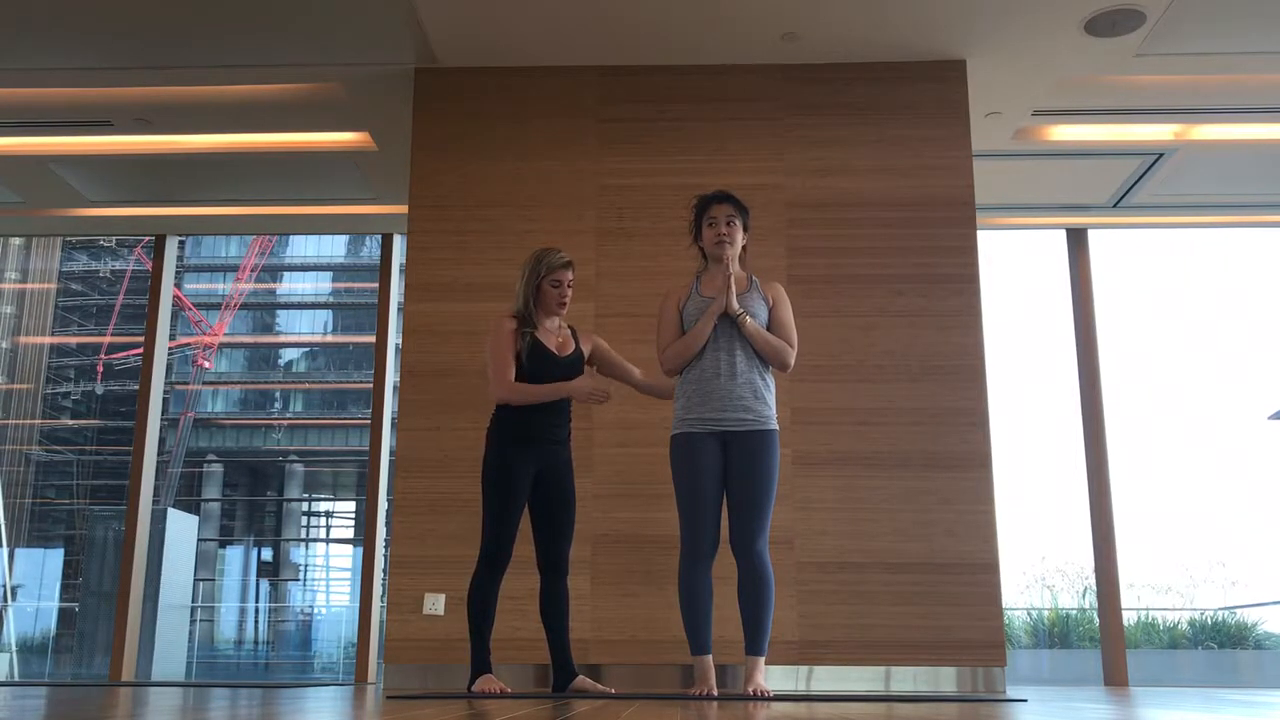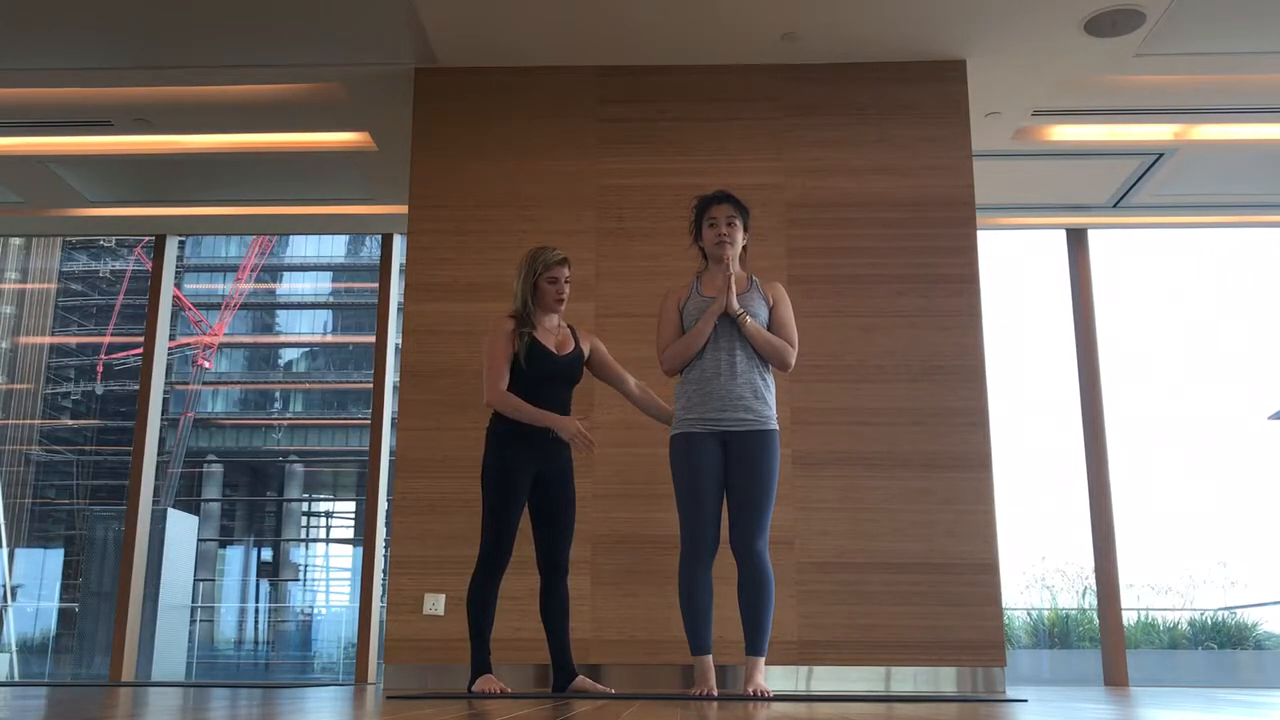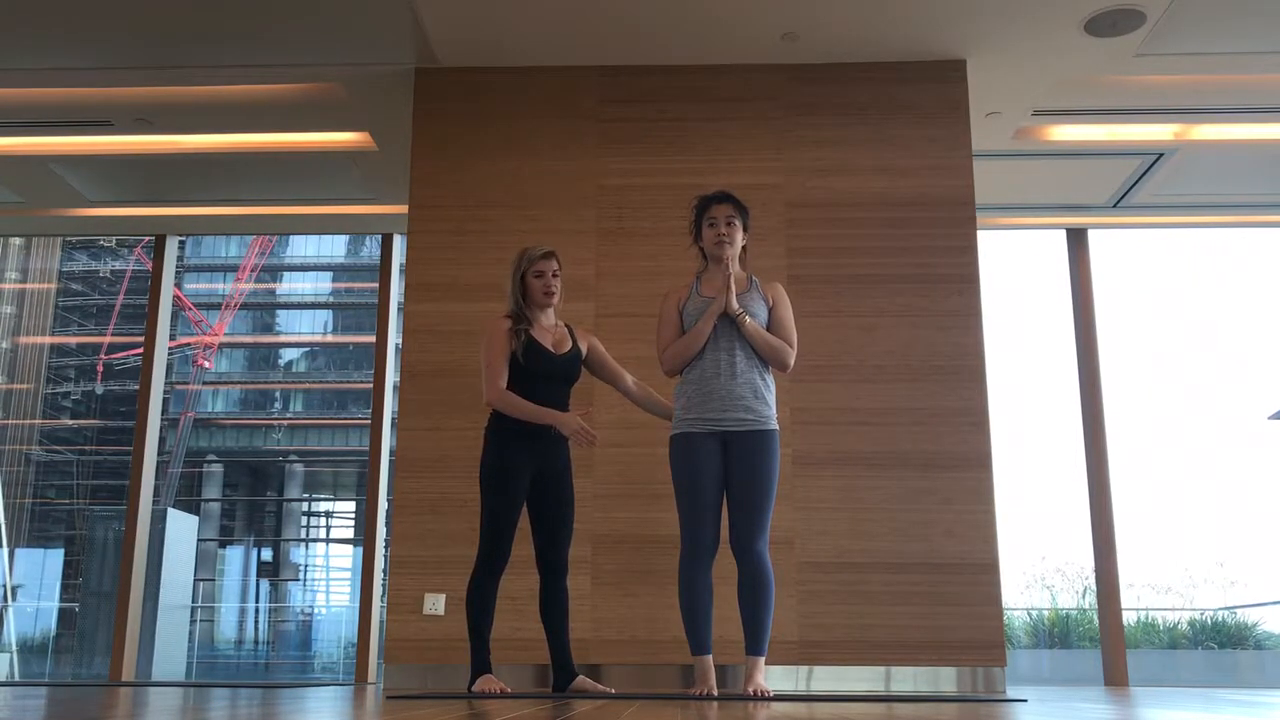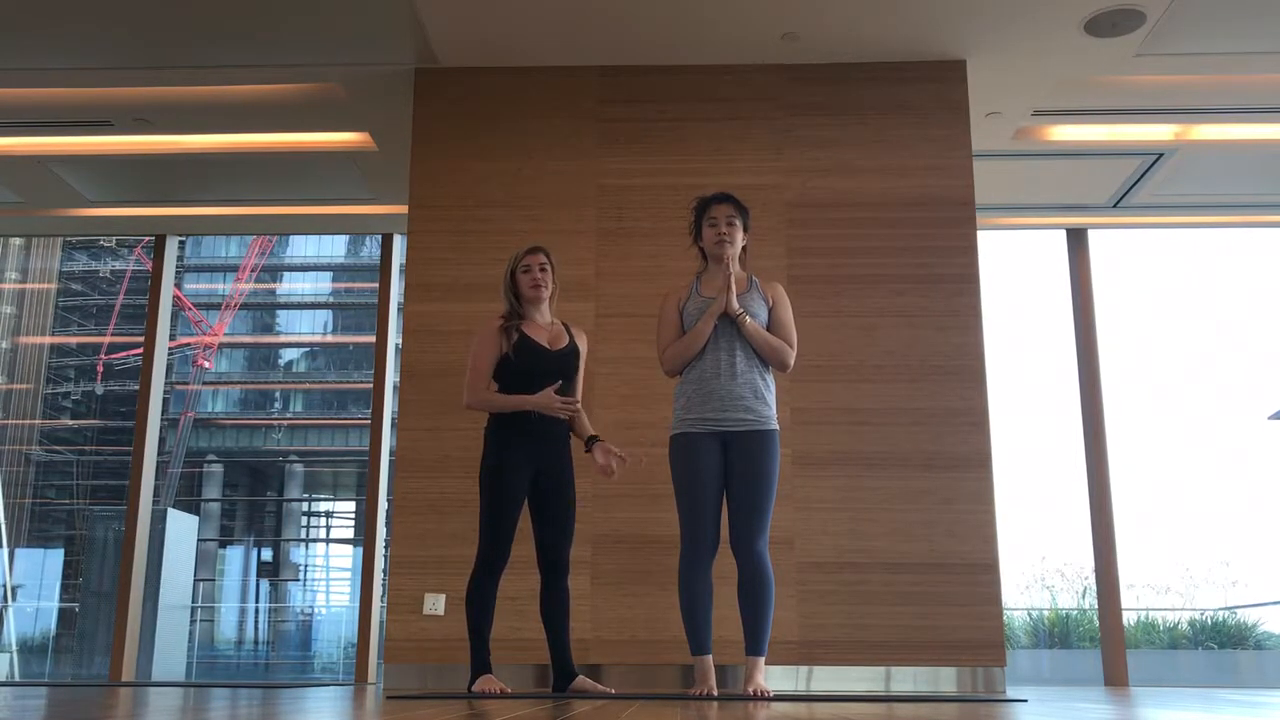
dt=0.5s
person 1, frame 1
left shoulder: (769, 293)
right shoulder: (681, 297)
left elbow: (787, 358)
right elbow: (669, 362)
left wrist: (739, 314)
right wrist: (713, 312)
left hip: (755, 428)
right hip: (695, 430)
left knee: (751, 546)
right knee: (698, 546)
left ankle: (756, 667)
right ankle: (703, 668)
person 1, frame 2
left shoulder: (769, 293)
right shoulder: (680, 297)
left elbow: (787, 358)
right elbow: (669, 362)
left wrist: (739, 313)
right wrist: (713, 312)
left hip: (755, 428)
right hip: (695, 430)
left knee: (752, 546)
right knee: (698, 546)
left ankle: (756, 666)
right ankle: (703, 668)
person 1, frame 3
left shoulder: (769, 293)
right shoulder: (680, 298)
left elbow: (786, 358)
right elbow: (669, 362)
left wrist: (738, 314)
right wrist: (713, 312)
left hip: (755, 428)
right hip: (695, 430)
left knee: (751, 546)
right knee: (698, 546)
left ankle: (756, 667)
right ankle: (703, 668)
person 1, frame 4
left shoulder: (769, 293)
right shoulder: (680, 297)
left elbow: (787, 358)
right elbow: (669, 362)
left wrist: (738, 313)
right wrist: (713, 311)
left hip: (755, 428)
right hip: (695, 430)
left knee: (751, 546)
right knee: (698, 546)
left ankle: (756, 666)
right ankle: (703, 667)
person 2, frame 1
left shoulder: (583, 341)
right shoulder: (510, 329)
left elbow: (640, 379)
right elbow: (503, 390)
right wrist: (569, 388)
left hip: (556, 455)
right hip: (510, 450)
left knee: (556, 565)
right knee: (495, 556)
left ankle: (564, 671)
right ankle: (480, 670)
person 2, frame 2
left shoulder: (582, 341)
right shoulder: (508, 330)
left elbow: (632, 389)
right elbow: (495, 395)
left wrist: (678, 420)
right wrist: (556, 420)
left hip: (556, 458)
right hip: (510, 451)
left knee: (556, 565)
right knee: (495, 556)
left ankle: (565, 672)
right ankle: (480, 670)
person 2, frame 3
left shoulder: (579, 340)
right shoulder: (505, 330)
left elbow: (630, 387)
right elbow: (495, 395)
left wrist: (678, 414)
right wrist: (558, 417)
left hip: (554, 456)
right hip: (508, 450)
left knee: (555, 565)
right knee: (493, 557)
left ankle: (565, 672)
right ankle: (480, 670)
person 2, frame 4
left shoulder: (576, 337)
right shoulder: (499, 332)
right elbow: (473, 397)
left wrist: (593, 443)
right wrist: (533, 401)
left hip: (556, 455)
right hip: (509, 450)
left knee: (556, 563)
right knee: (493, 557)
left ankle: (565, 671)
right ankle: (480, 669)
